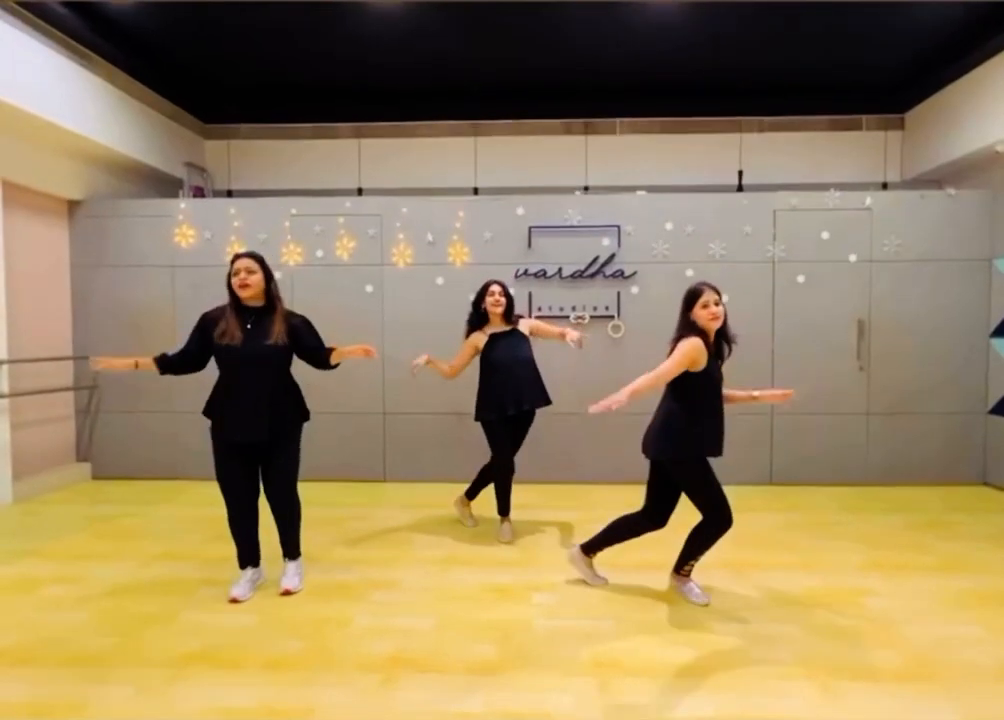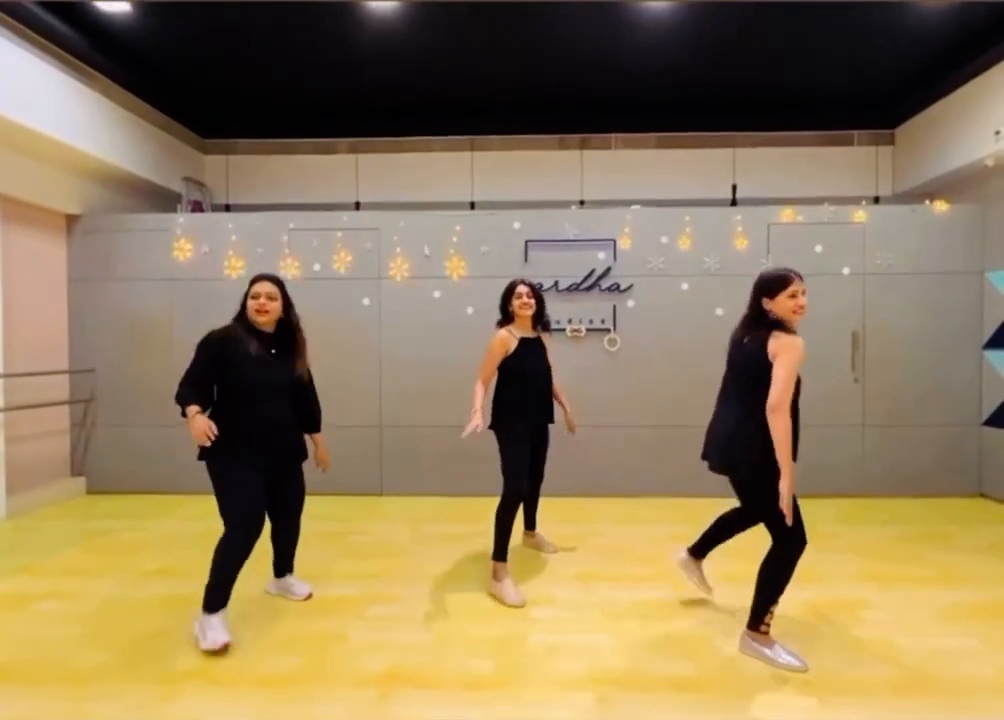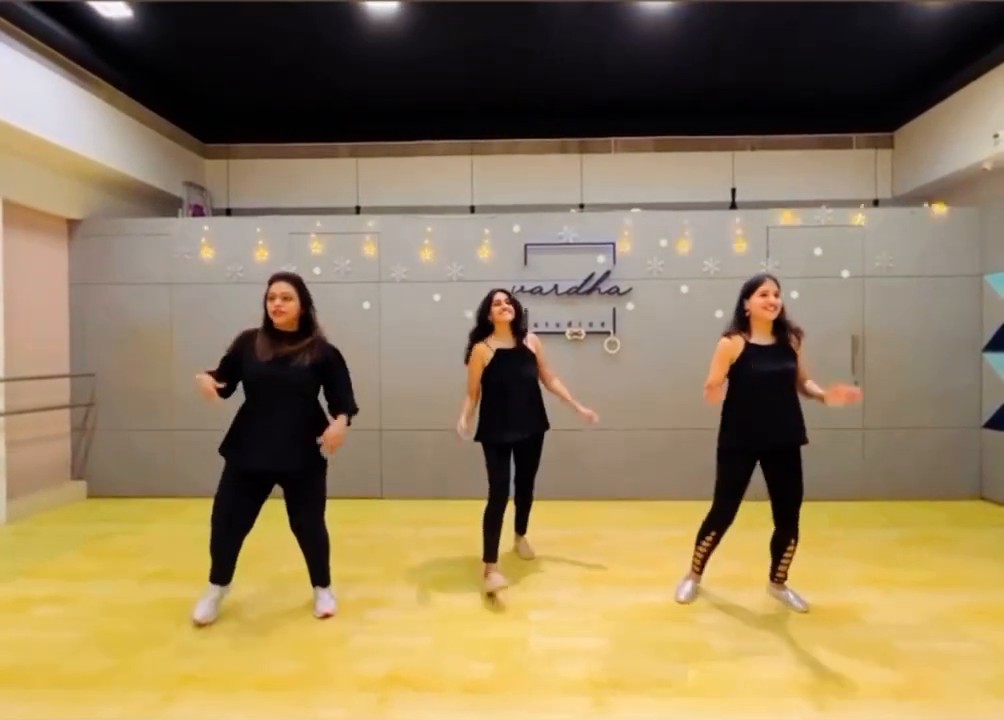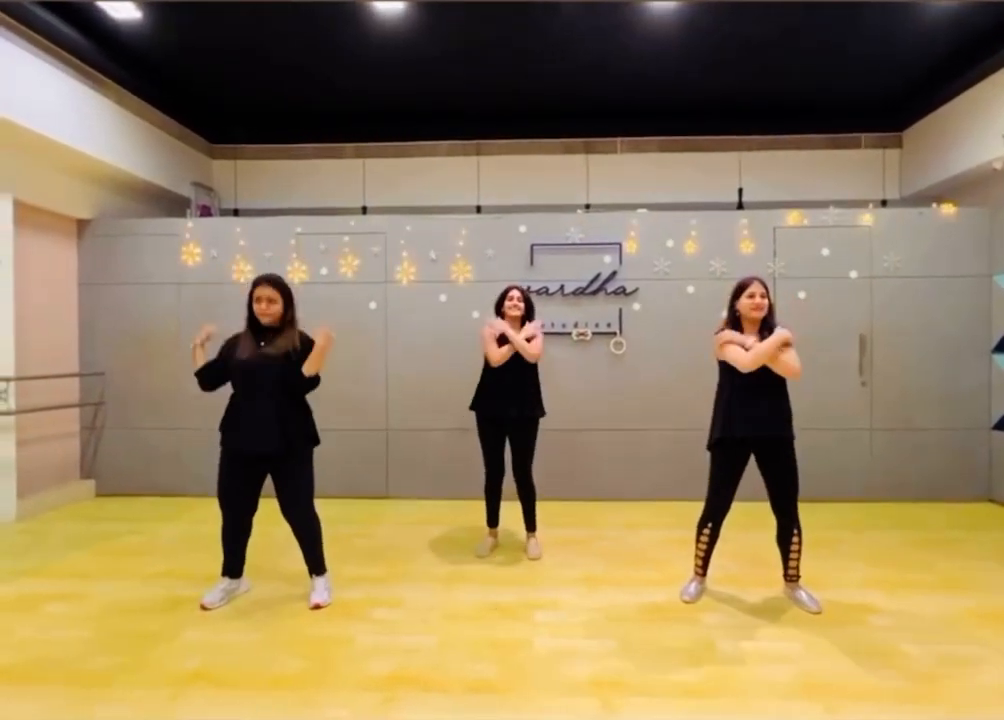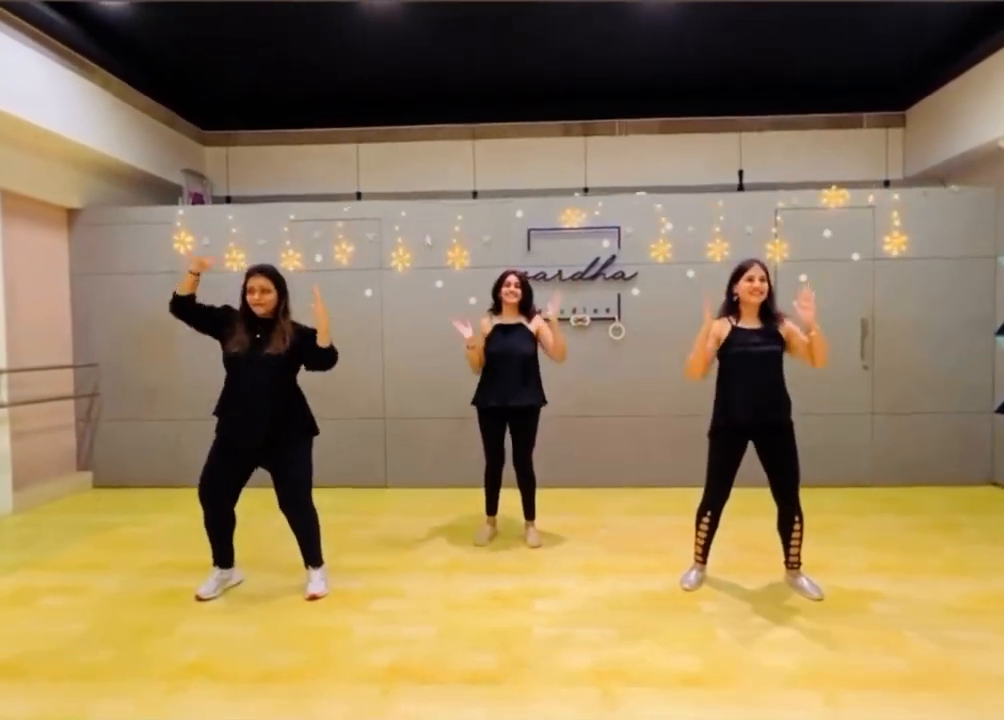
dt=1s
person 1, frame 1
left shoulder: (290, 323)
right shoulder: (215, 322)
left elbow: (319, 355)
right elbow: (187, 361)
left wrist: (346, 351)
right wrist: (134, 363)
left hip: (280, 424)
right hip: (230, 425)
left knee: (282, 493)
right knee: (239, 498)
left ankle: (293, 562)
right ankle: (250, 569)
person 1, frame 2
left shoulder: (293, 352)
right shoulder: (222, 343)
left elbow: (306, 399)
right elbow: (191, 386)
left wrist: (318, 441)
right wrist: (195, 414)
left hip: (283, 451)
right hip: (234, 452)
left knee: (288, 515)
right knee: (243, 527)
left ankle: (282, 577)
right ankle: (211, 614)
person 1, frame 3
left shoulder: (322, 351)
right shoulder: (248, 343)
left elbow: (342, 396)
right elbow: (224, 381)
left wrist: (339, 422)
right wrist: (206, 379)
left hip: (304, 453)
right hip: (249, 449)
left knee: (309, 525)
right knee: (227, 521)
left ankle: (322, 589)
right ankle: (217, 589)
person 1, frame 4
left shoulder: (299, 343)
right shoulder: (237, 344)
left elbow: (303, 384)
right elbow: (209, 381)
left wrist: (320, 353)
right wrist: (198, 348)
left hip: (289, 442)
right hip: (241, 441)
left knee: (299, 511)
right knee: (234, 511)
left ankle: (319, 578)
right ankle: (232, 579)
person 1, frame 5
left shoulder: (294, 334)
right shoulder: (230, 324)
left elbow: (325, 360)
right elbow: (182, 309)
left wrist: (321, 314)
right wrist: (194, 272)
left hip: (287, 434)
right hip: (236, 432)
left knee: (296, 502)
right knee: (213, 497)
left ankle: (316, 569)
right ankle: (224, 569)
person 2, frame 1
left shoulder: (711, 347)
right shoulder: (693, 346)
left elbow: (713, 393)
right elbow: (656, 377)
left wrist: (758, 396)
right wrist: (621, 395)
left hip: (676, 444)
right hip: (676, 445)
left knee: (654, 516)
right knee: (719, 516)
left ankle: (584, 552)
right ankle: (681, 576)
person 2, frame 2
left shoulder: (746, 334)
right shoulder: (789, 342)
right elbow: (776, 406)
right wrist: (786, 472)
left hip: (726, 440)
right hip: (750, 449)
left knee: (755, 510)
right knee: (790, 539)
left ankle: (694, 557)
right ankle: (756, 634)
person 2, frame 3
left shoulder: (791, 340)
right shoulder: (732, 343)
left elbow: (801, 383)
right elbow: (712, 389)
left wrist: (827, 395)
right wrist: (712, 393)
left hip: (784, 442)
right hip: (739, 441)
left knee: (788, 518)
right knee: (723, 513)
left ankle: (778, 582)
right ankle: (694, 575)
person 2, frame 4
left shoulder: (779, 339)
right shoulder: (725, 338)
left elbow: (793, 370)
right elbow: (746, 363)
left wrist: (752, 343)
right wrist: (777, 338)
left hip: (775, 434)
right hip: (732, 434)
left knee: (788, 511)
right knee: (716, 508)
left ankle: (792, 583)
right ankle: (698, 577)
person 2, frame 5
left shoulder: (781, 326)
right shoulder: (721, 328)
left elbow: (818, 361)
right elbow: (694, 373)
left wrist: (810, 325)
right wrist: (706, 336)
left hip: (775, 423)
right hip: (730, 424)
left knee: (789, 499)
right knee: (714, 497)
left ankle: (793, 571)
right ankle: (698, 565)
person 3, frame 1
left shoulder: (524, 325)
right shoulder: (478, 337)
left elbow: (559, 332)
right elbow: (451, 371)
left wrist: (570, 333)
right wrist: (429, 360)
left hip: (524, 407)
right hip: (494, 410)
left knee: (502, 462)
right knee: (504, 464)
left ankle: (465, 499)
right ankle: (504, 519)
person 3, frame 2
left shoulder: (541, 335)
right shoulder: (504, 337)
right elbow: (483, 380)
left wrist: (566, 408)
right wrist: (477, 412)
left hip: (538, 419)
right hip: (511, 422)
left knee: (534, 480)
right knee: (515, 489)
left ankle: (530, 533)
right ankle: (499, 572)
person 3, frame 3
left shoulder: (531, 342)
right shoulder: (481, 349)
left elbow: (549, 380)
right elbow: (473, 393)
left wrist: (578, 407)
right wrist: (464, 417)
left hip: (532, 427)
right hip: (499, 430)
left knee: (525, 489)
right knee: (498, 493)
left ankle: (521, 537)
right ankle: (490, 568)
person 3, frame 4
left shoulder: (534, 333)
right shoulder: (490, 330)
left elbow: (532, 355)
right elbow: (495, 358)
left wrist: (508, 330)
right wrist: (520, 334)
left hip: (525, 413)
right hip: (491, 412)
left knee: (523, 473)
right knee: (494, 473)
left ankle: (531, 535)
right ankle: (492, 533)
person 3, frame 5
left shoulder: (534, 322)
right shoulder: (487, 323)
left elbow: (559, 356)
right elbow: (477, 367)
left wrist: (554, 321)
right wrist: (470, 342)
left hip: (525, 403)
right hip: (490, 403)
left knee: (523, 462)
right knee: (494, 462)
left ankle: (530, 524)
right ankle: (490, 522)
